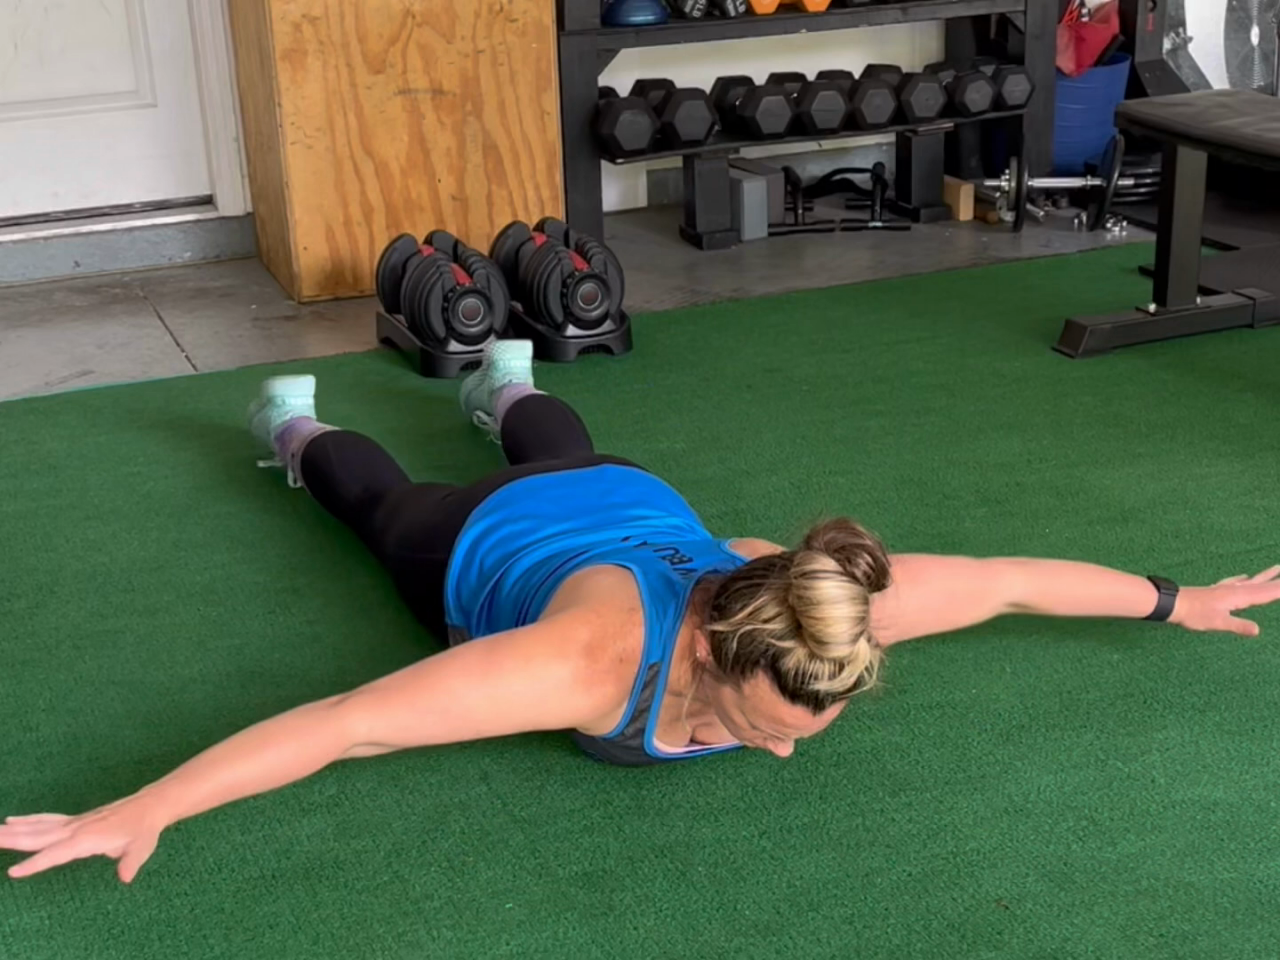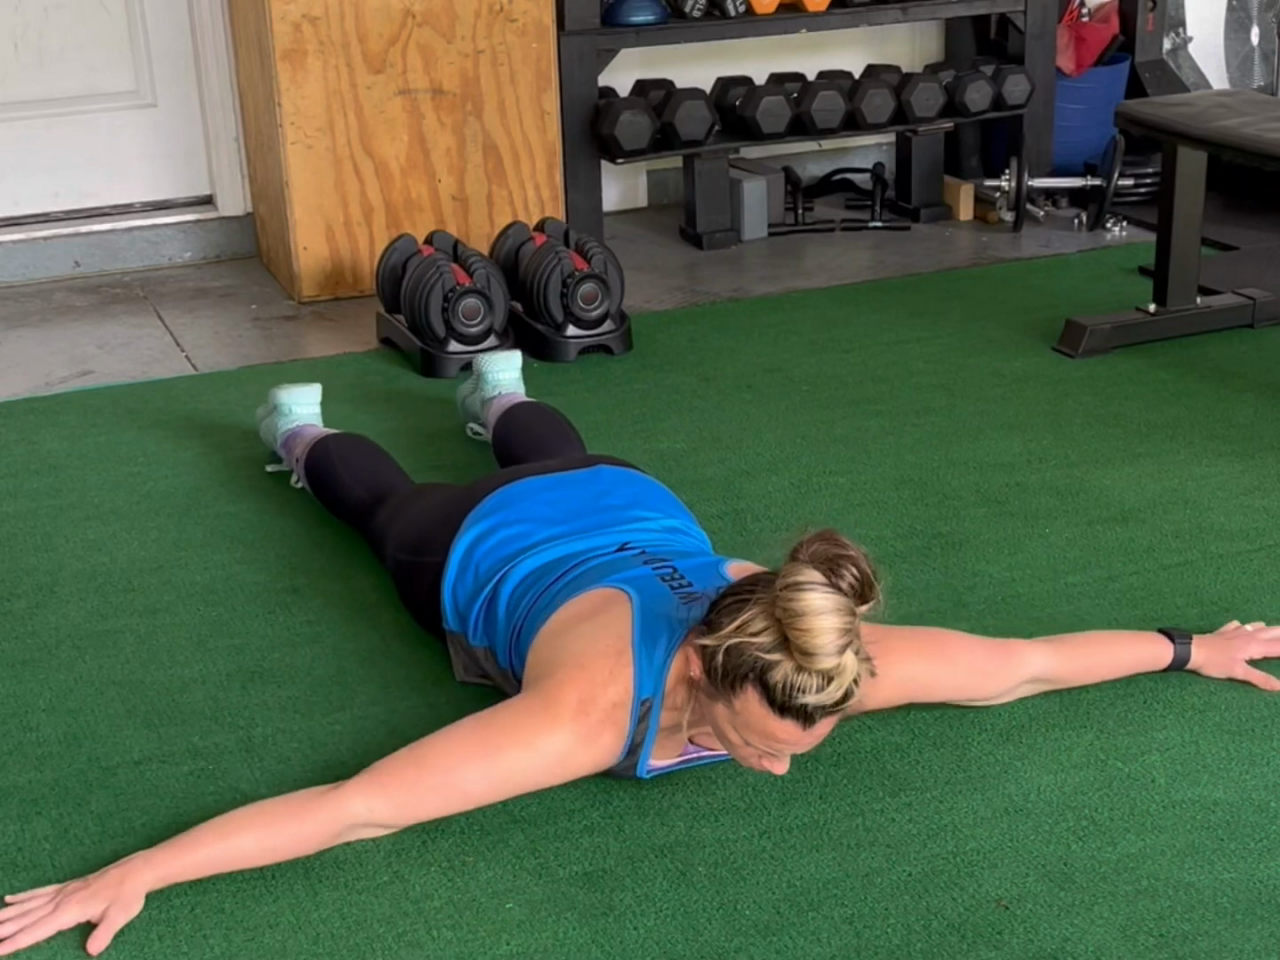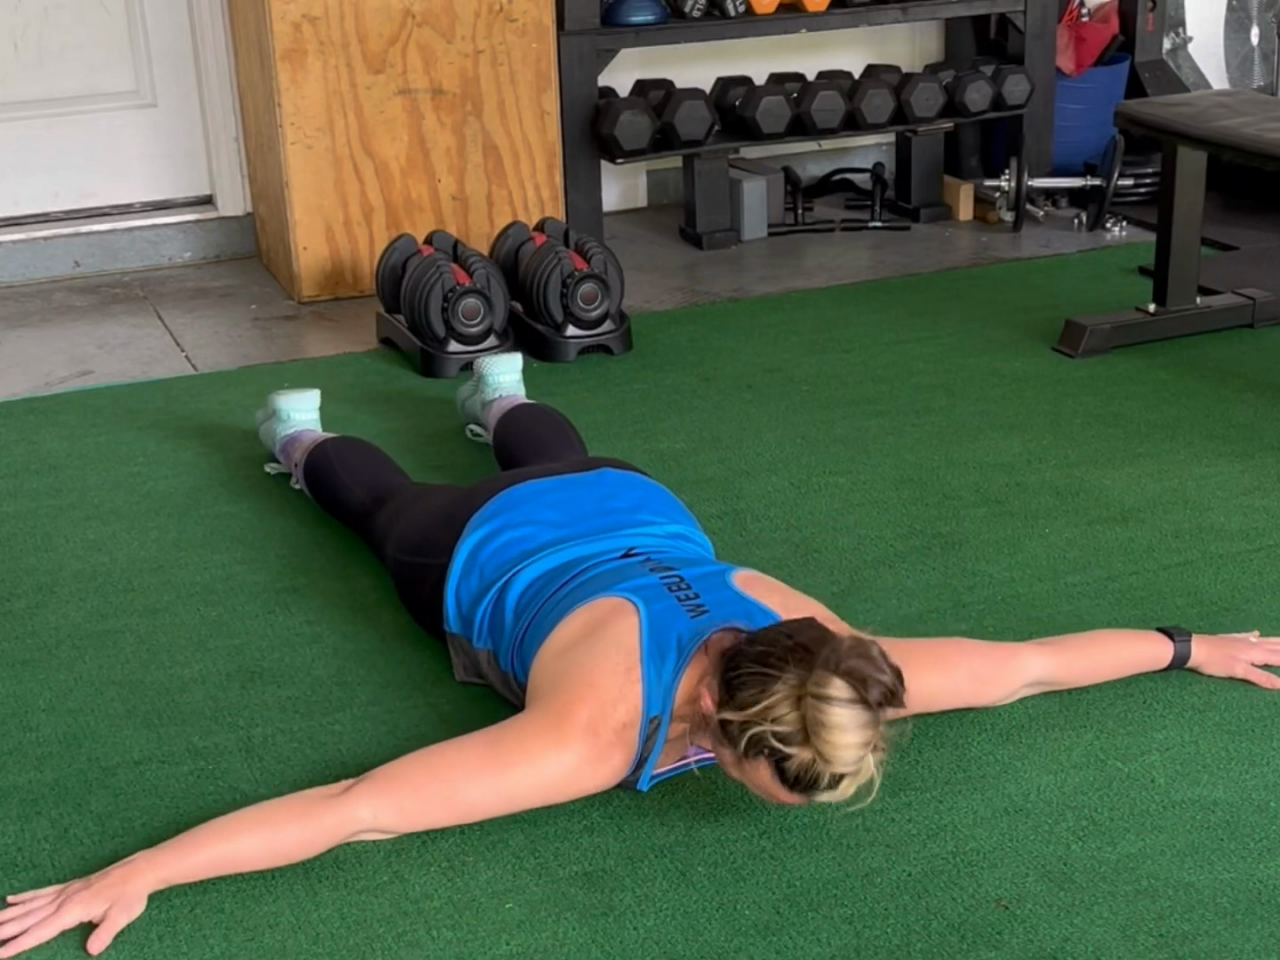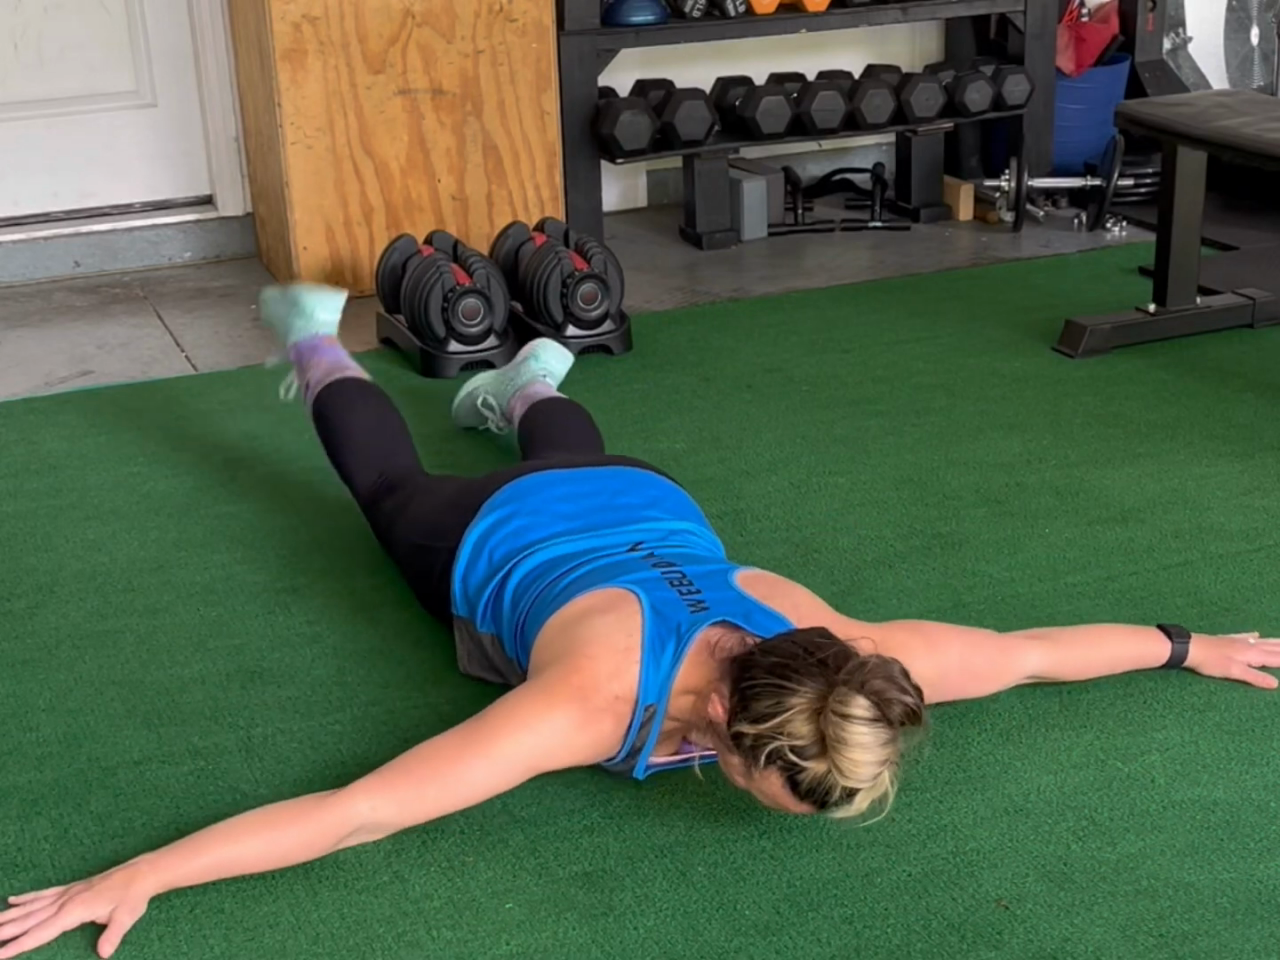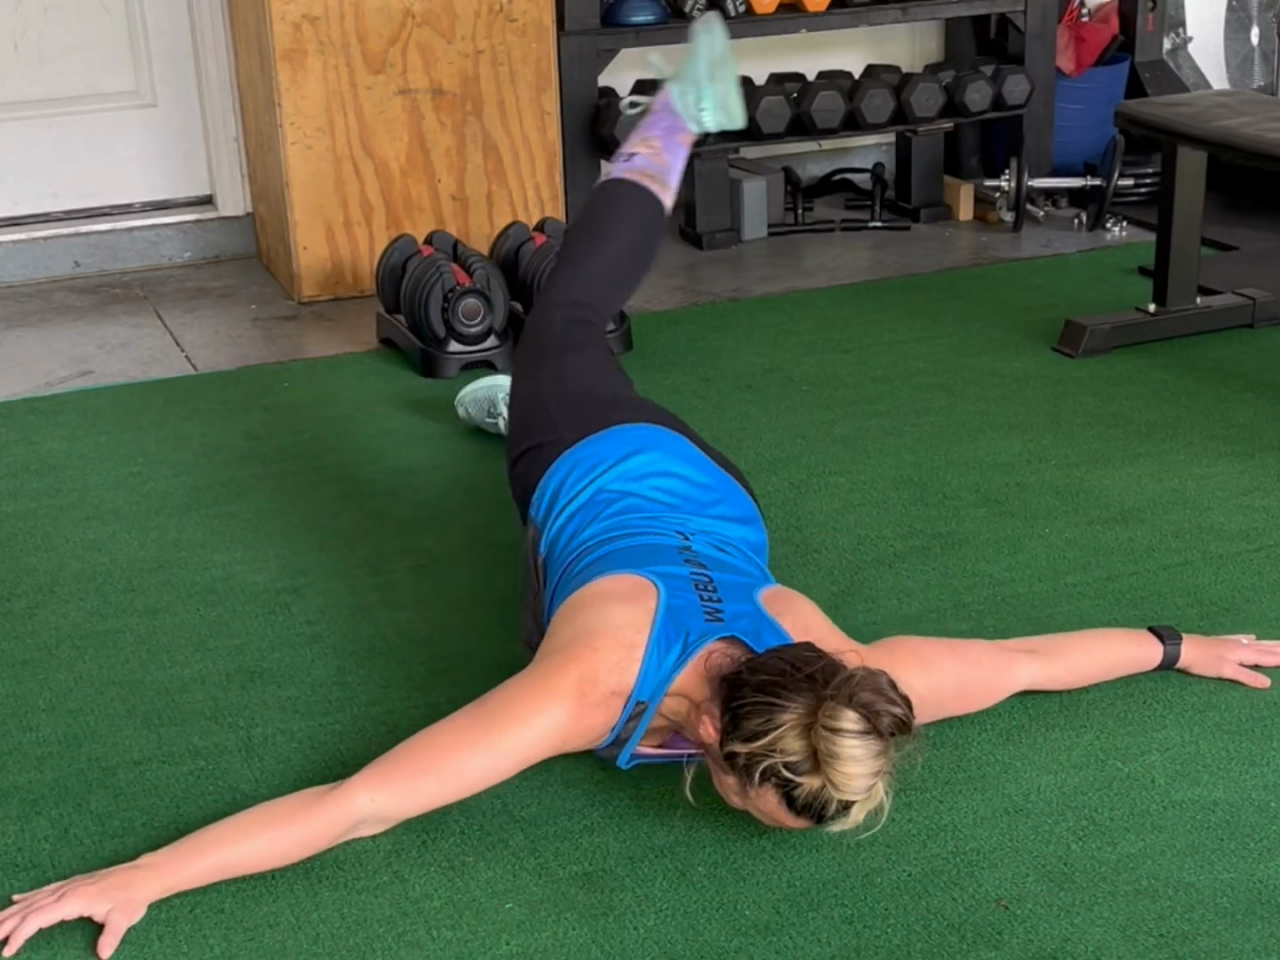
dt=0.5s
person 1, frame 1
left shoulder: (822, 611)
right shoulder: (597, 662)
left elbow: (1007, 579)
right elbow: (347, 723)
left wrist: (1177, 601)
right wrist: (134, 812)
left hip: (635, 509)
right hip: (482, 556)
left knee: (558, 447)
right knee: (384, 498)
left ankle: (504, 380)
right ankle: (296, 425)
person 1, frame 2
left shoulder: (827, 652)
right shoulder: (593, 713)
left elbow: (1029, 661)
right elbow: (345, 809)
left hip: (636, 513)
right hip: (481, 554)
left knee: (558, 460)
right knee: (391, 505)
left ankle: (494, 391)
right ankle: (302, 429)
person 1, frame 3
left shoulder: (833, 671)
right shoulder: (599, 736)
left elbow: (1032, 660)
right elbow: (344, 810)
left hip: (639, 518)
right hip: (489, 558)
left knee: (559, 460)
right knee: (392, 506)
left ankle: (497, 392)
right ankle: (301, 434)
person 1, frame 4
left shoulder: (837, 659)
right shoulder: (599, 705)
left elbow: (1026, 652)
right elbow: (350, 811)
left hip: (649, 513)
right hip: (496, 548)
left knee: (571, 448)
right knee: (398, 487)
left ankle: (524, 383)
right ankle: (317, 343)
person 1, frame 5
left shoulder: (843, 701)
right shoulder: (595, 694)
left elbow: (1028, 661)
right elbow: (350, 806)
left hip: (697, 493)
right hip: (603, 474)
right knee: (577, 312)
right ankle: (682, 112)
